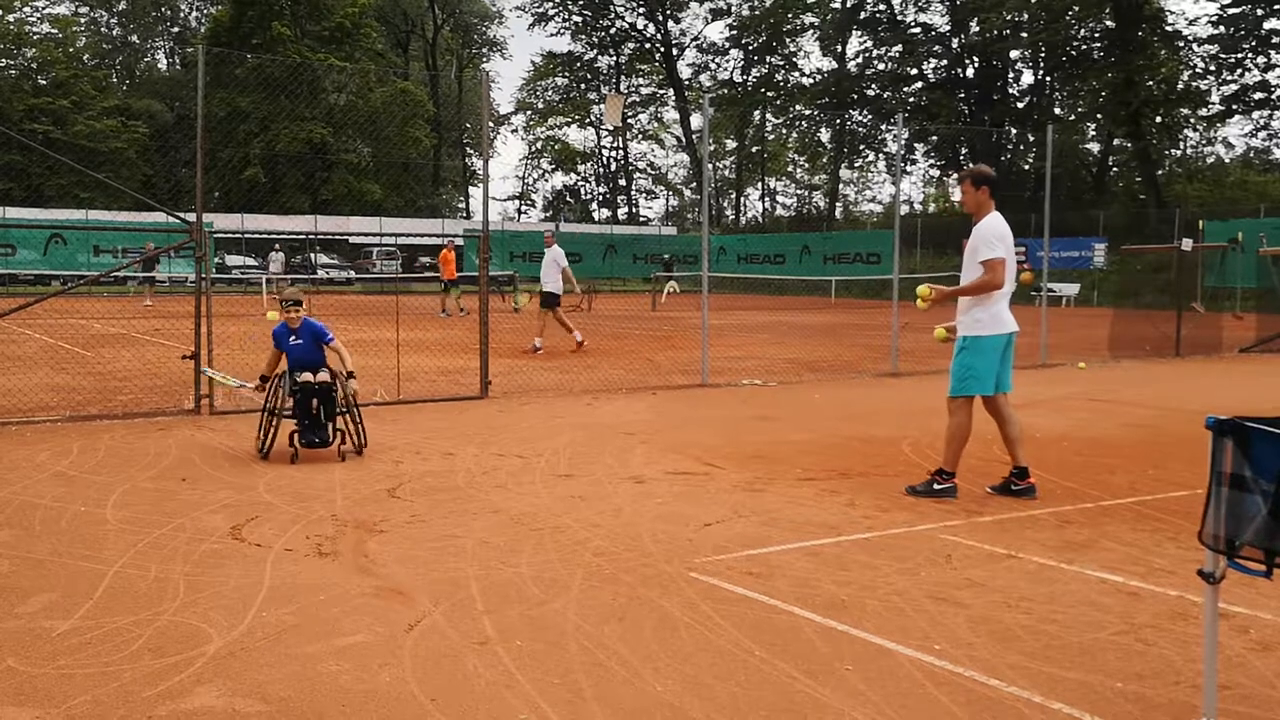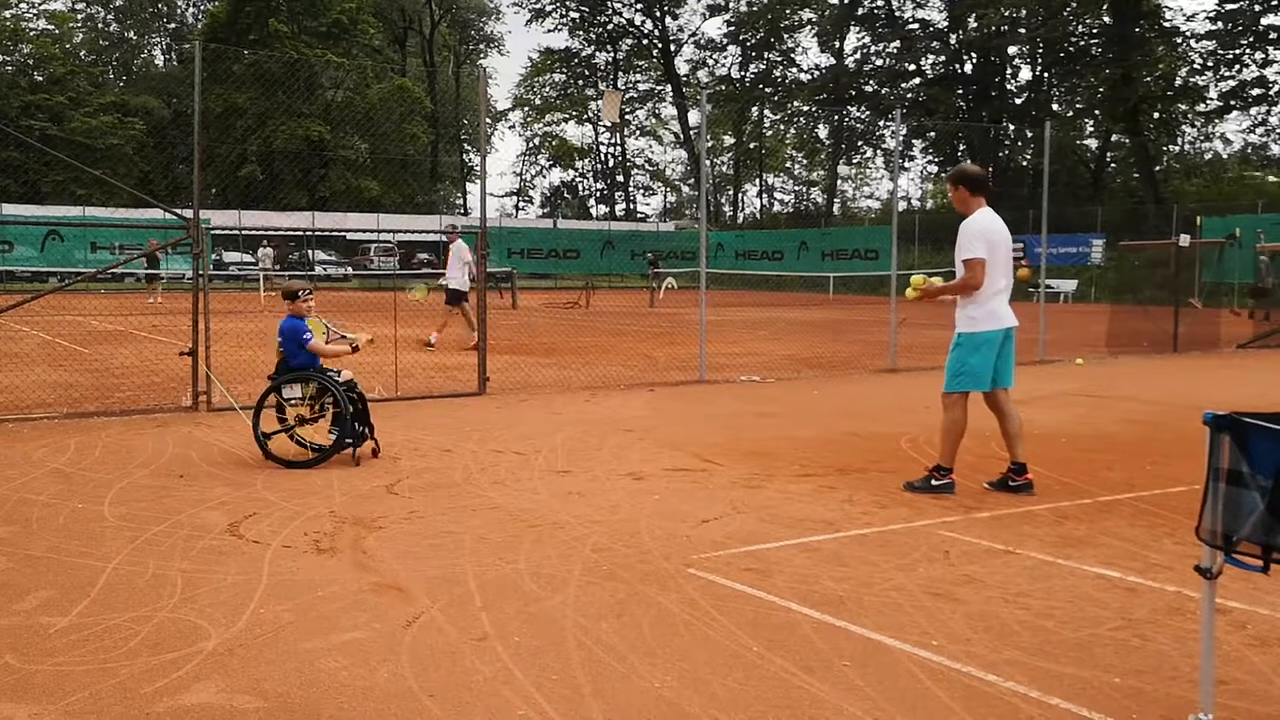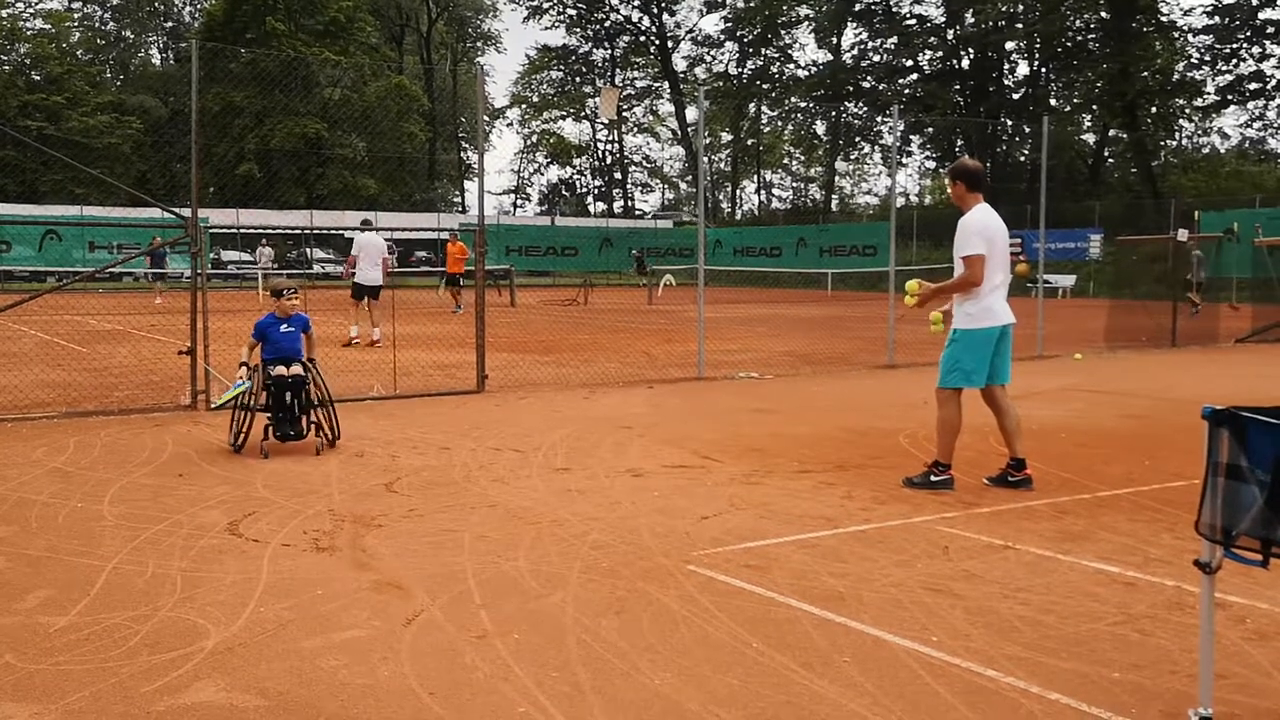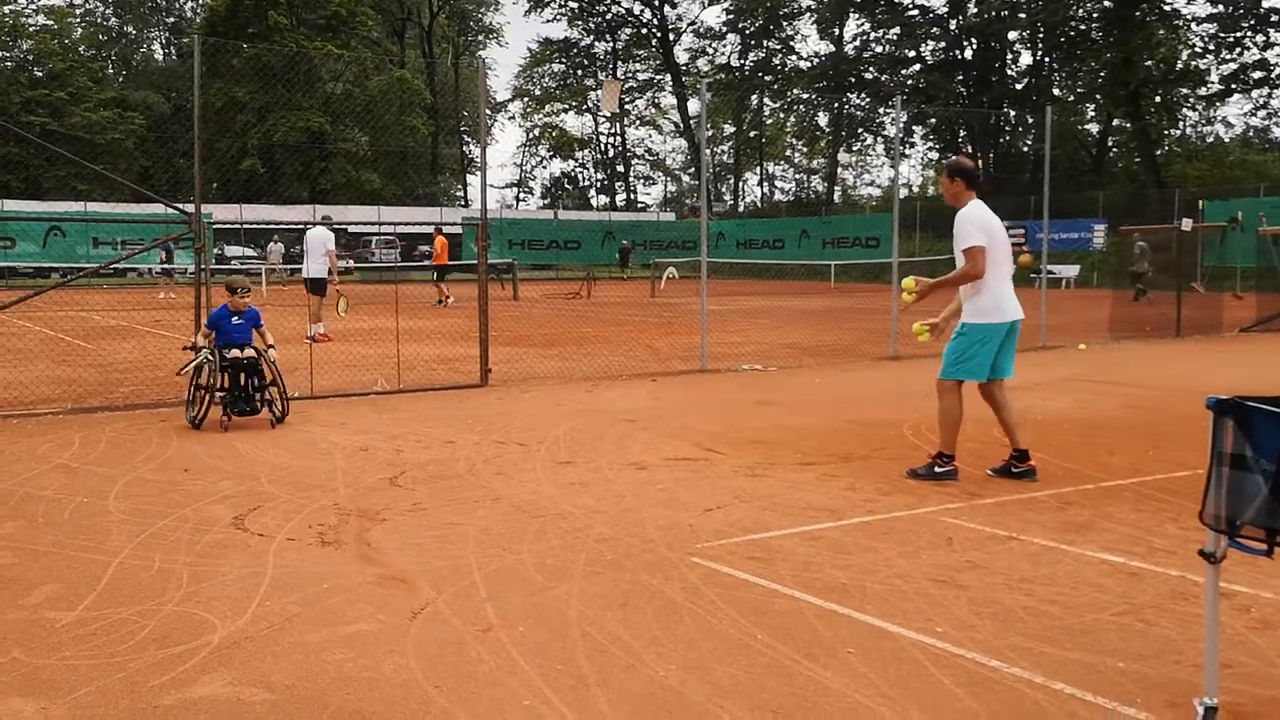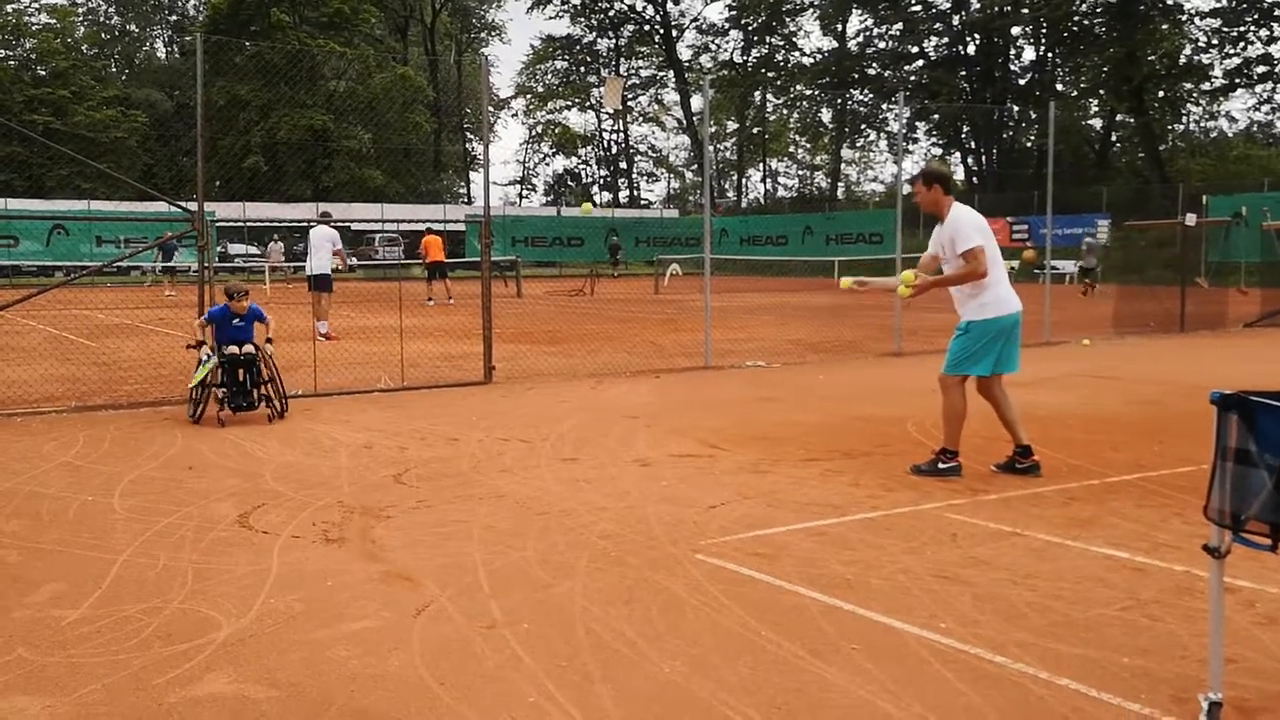
dt=1s
person 1, frame 1
left shoulder: (988, 227)
right shoulder: (993, 226)
left elbow: (994, 280)
left wrist: (949, 293)
right wrist: (961, 321)
left hip: (982, 332)
right hip: (995, 329)
left knee: (959, 401)
right knee: (997, 400)
left ankle: (945, 479)
right ankle: (1021, 478)
person 1, frame 2
left shoulder: (973, 225)
right shoulder: (996, 222)
left elbow: (974, 280)
left wrist: (939, 289)
right wrist: (953, 292)
left hip: (978, 326)
right hip: (1000, 322)
left knee: (954, 397)
right knee: (998, 396)
left ankle: (943, 475)
right ankle: (1019, 473)
person 1, frame 3
left shoulder: (971, 221)
right shoulder: (993, 219)
left elbow: (974, 277)
left wrist: (935, 290)
right wrist: (954, 303)
left hip: (975, 323)
right hip: (998, 319)
left knee: (948, 392)
right knee: (995, 392)
left ankle: (941, 471)
right ankle: (1018, 469)
person 1, frame 4
left shoulder: (968, 215)
right shoulder: (985, 215)
left elbow: (975, 270)
left wrist: (933, 285)
right wrist: (945, 317)
left hip: (984, 318)
right hip: (1005, 315)
left knee: (948, 383)
right knee: (993, 387)
left ankle: (945, 462)
right ankle: (1021, 460)
person 1, frame 5
left shoulder: (963, 219)
right shoulder: (943, 231)
left elbow: (979, 270)
right elbow: (920, 274)
left wrist: (933, 283)
right wrist: (874, 282)
left hip: (987, 315)
right hip: (1002, 313)
left knee: (951, 379)
right knee: (989, 385)
left ankle: (949, 458)
right ankle: (1024, 456)
